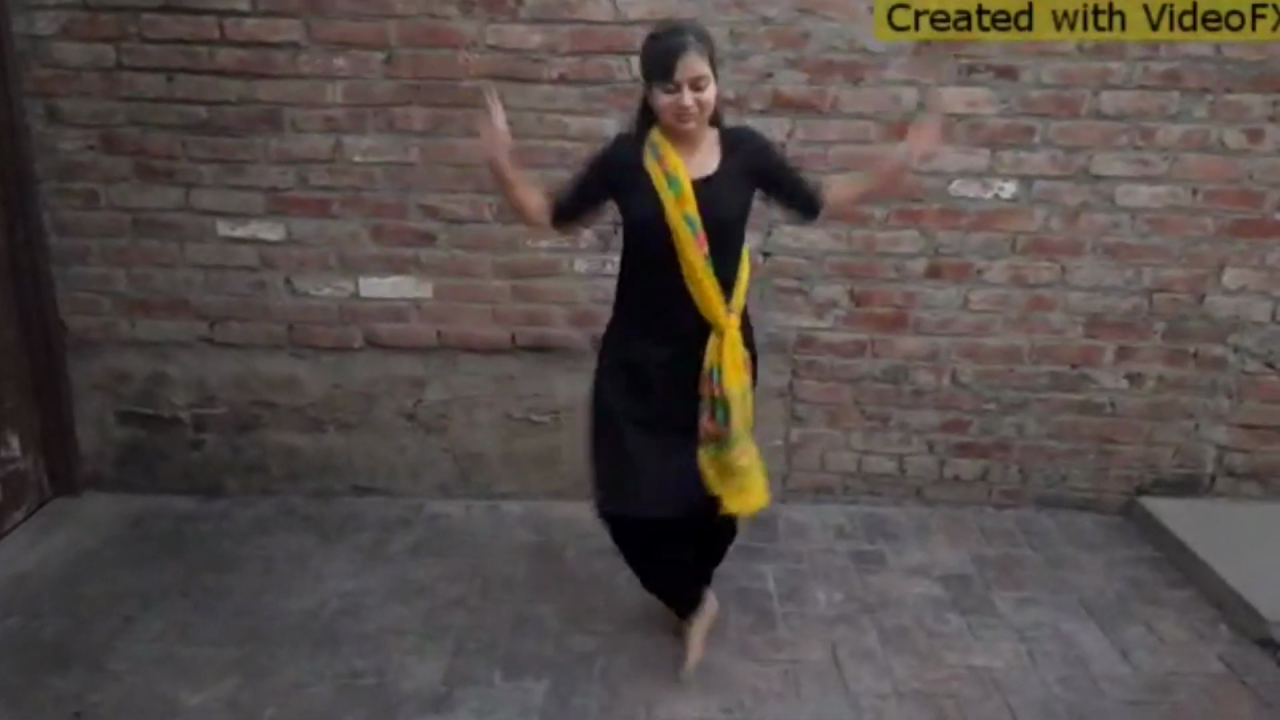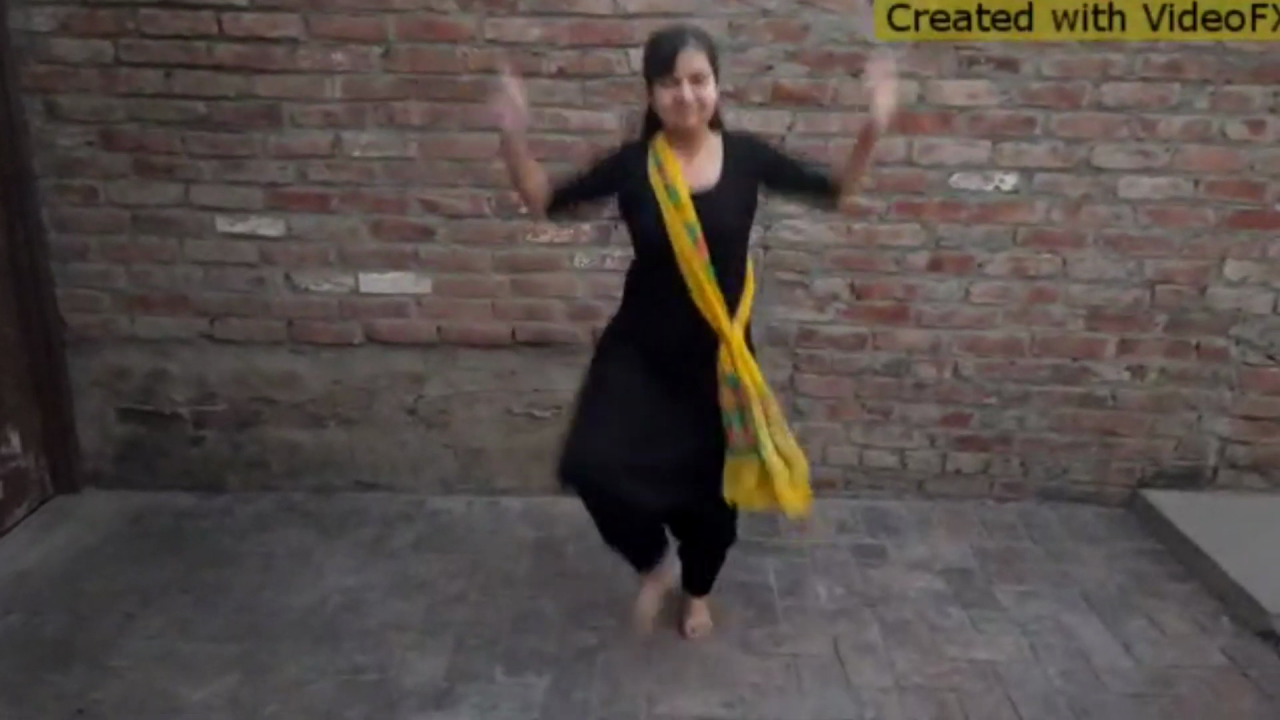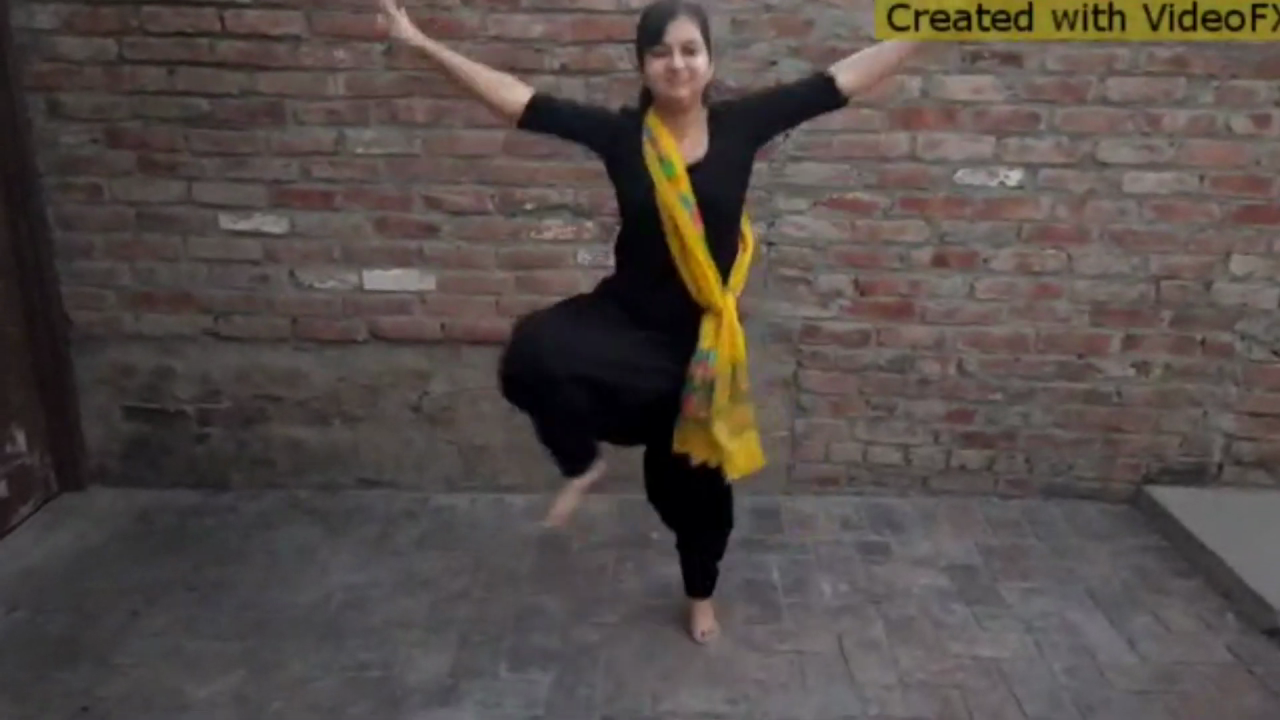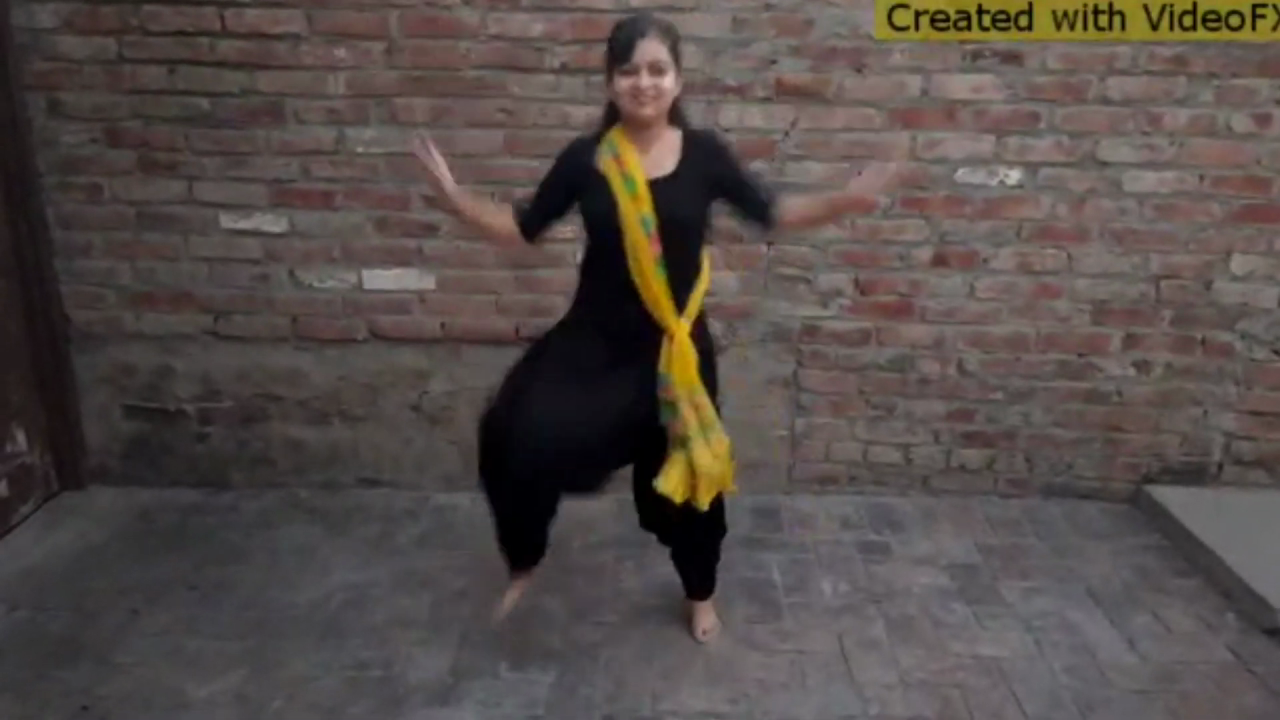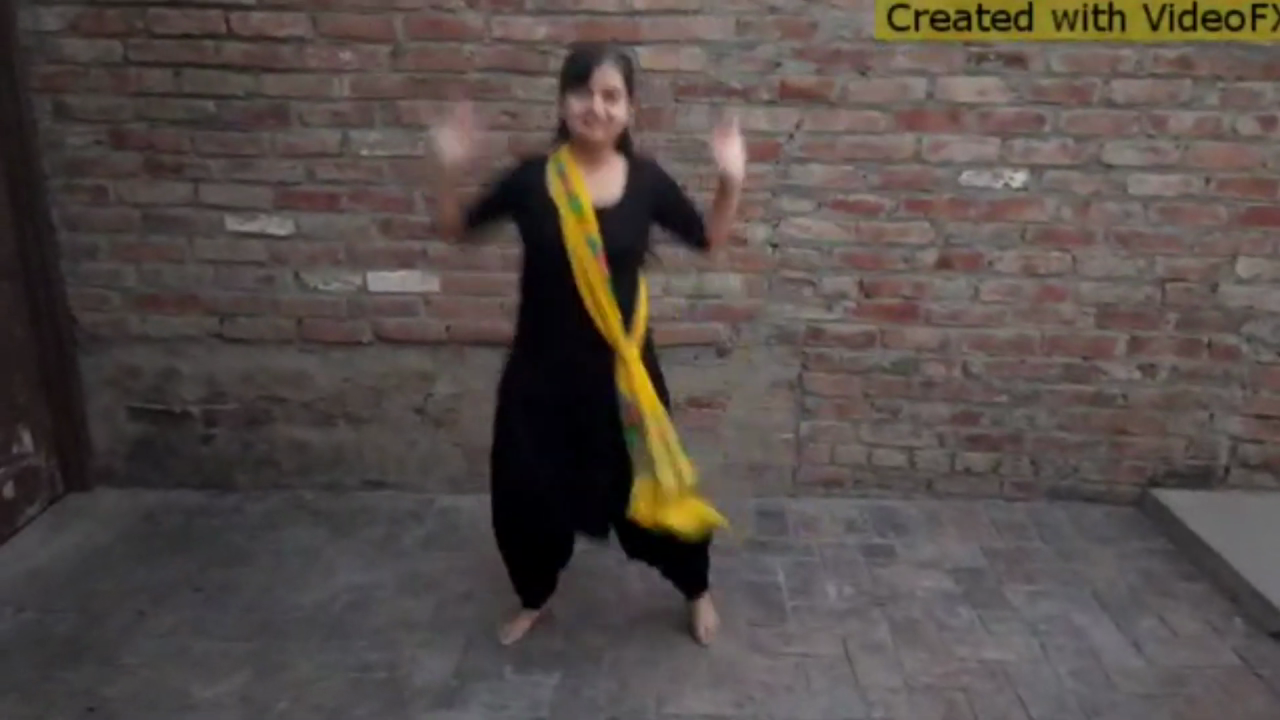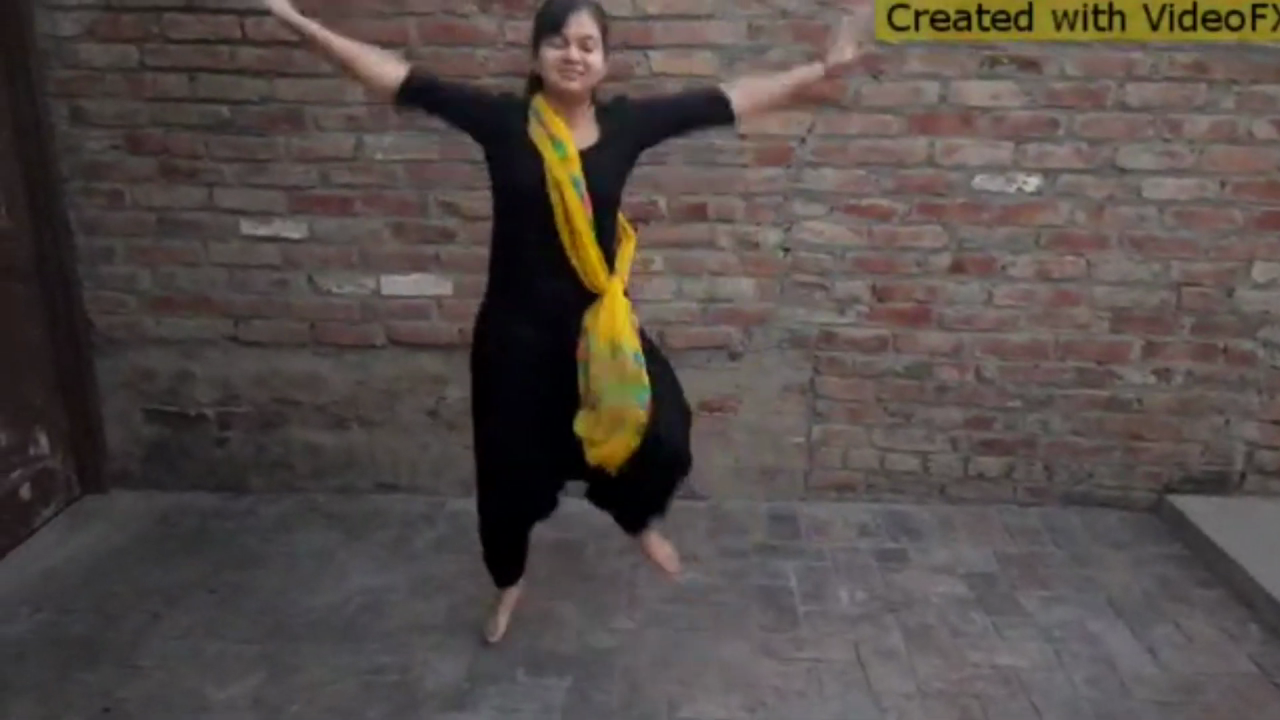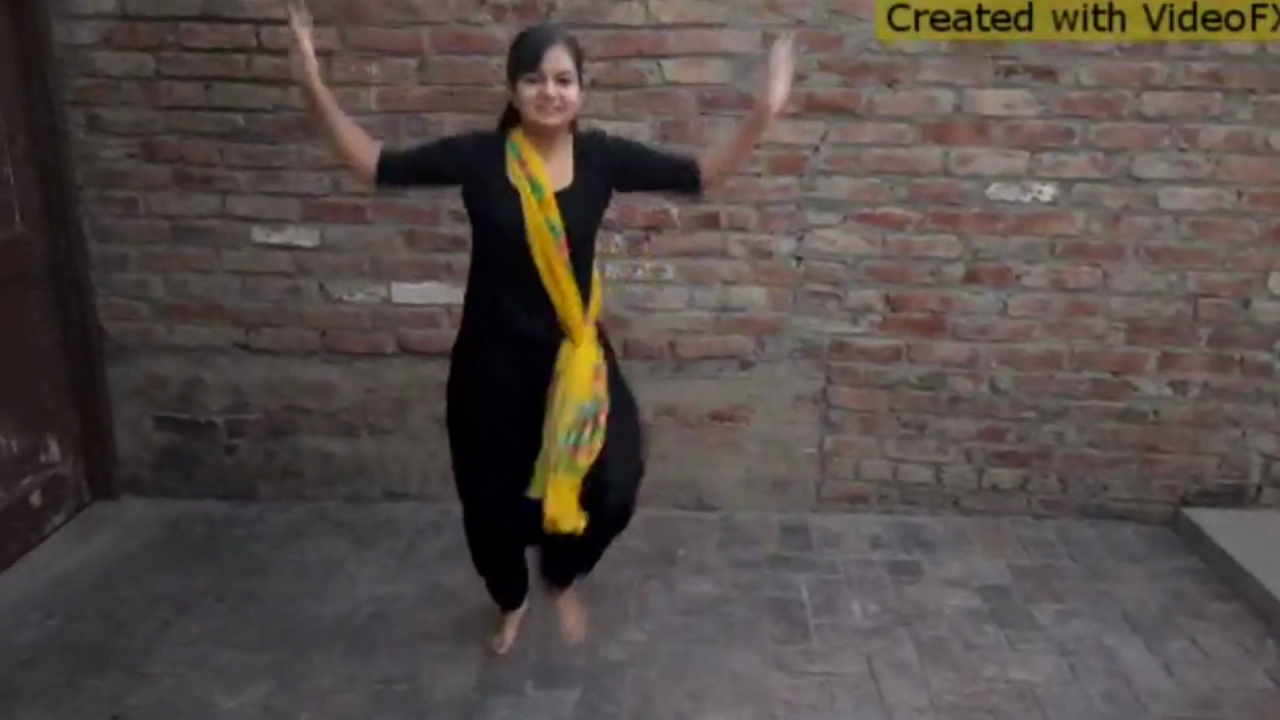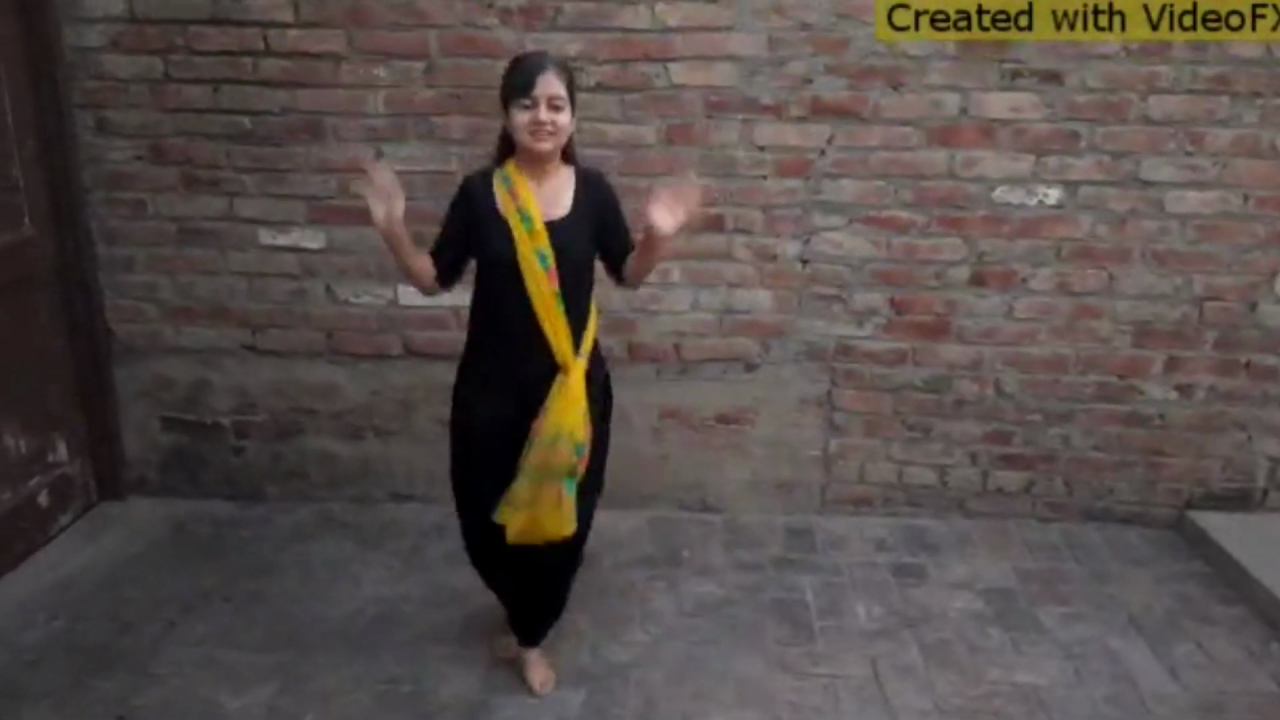
dt=0.2s
person 1, frame 1
left shoulder: (745, 149)
right shoulder: (625, 159)
left elbow: (816, 202)
right elbow: (549, 214)
left wrist: (897, 163)
right wrist: (501, 161)
left hip: (719, 351)
right hip: (640, 352)
left knee: (716, 489)
right knee: (637, 492)
left ankle: (693, 594)
right ankle: (694, 599)
person 1, frame 2
left shoulder: (748, 154)
right shoulder: (630, 163)
left elbow: (835, 188)
right elbow: (545, 202)
left wrist: (874, 128)
right wrist: (514, 138)
left hip: (716, 353)
right hip: (639, 351)
left knee: (710, 485)
right knee: (598, 468)
left ankle: (697, 589)
right ankle: (654, 562)
person 1, frame 3
left shoulder: (741, 123)
right shoulder: (616, 132)
left elbow: (841, 81)
right elbow: (518, 100)
left hip: (704, 329)
right hip: (624, 316)
left knee: (697, 470)
right knee: (534, 355)
left ankle: (700, 594)
right ankle: (582, 463)
person 1, frame 4
left shoulder: (704, 152)
right shoulder: (585, 158)
left elbow: (771, 214)
right elbow: (523, 230)
left wrist: (844, 200)
right wrist: (454, 199)
left hip: (676, 346)
right hip: (592, 342)
left knee: (684, 482)
right knee: (514, 442)
left ankle: (700, 593)
right ankle: (523, 561)
person 1, frame 5
left shoulder: (647, 180)
right shoulder: (529, 179)
left elbow: (709, 237)
right elbow: (457, 227)
left wrist: (731, 183)
right wrist: (452, 171)
left hip: (620, 370)
right hip: (541, 372)
right knee: (527, 506)
left ankle: (697, 591)
right ankle: (534, 597)
person 1, frame 6
left shoulder: (626, 121)
right shoulder: (501, 119)
left elbow: (730, 102)
right elbow: (399, 81)
left wrist: (822, 69)
left hip: (598, 320)
right hip: (514, 327)
left knee: (660, 435)
right knee: (510, 466)
left ankle: (638, 517)
right ankle: (508, 581)
person 1, frame 7
left shoulder: (603, 156)
right shoulder: (476, 156)
left elbow: (698, 176)
right elbow: (375, 166)
left wrist: (761, 116)
right wrist: (316, 89)
left hip: (572, 354)
right hip: (491, 358)
left knee: (609, 490)
right knee: (492, 496)
left ankle: (562, 577)
right ankle: (511, 602)
person 1, frame 8
left shoulder: (593, 190)
right shoulder: (478, 192)
left elbow: (628, 275)
right elbow: (434, 277)
left wrist: (657, 234)
right wrist: (391, 227)
right hip: (491, 386)
right knee: (489, 521)
left ankle: (530, 636)
right ankle: (519, 614)
